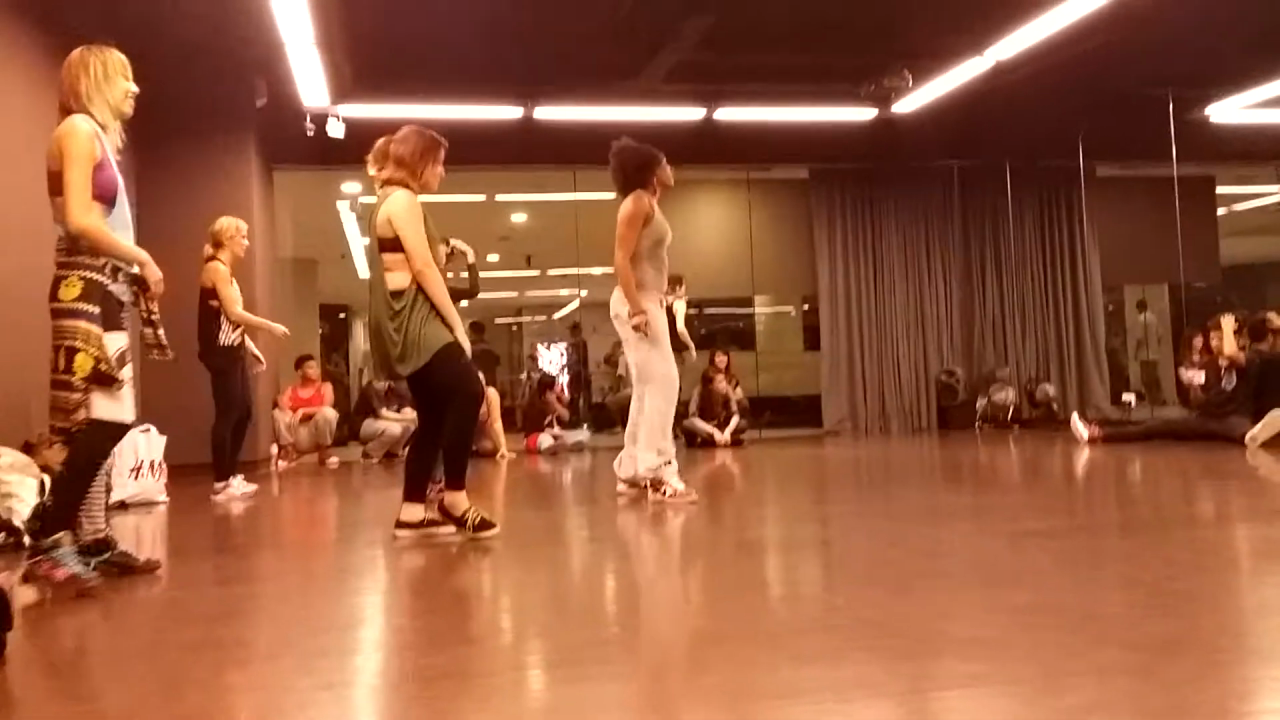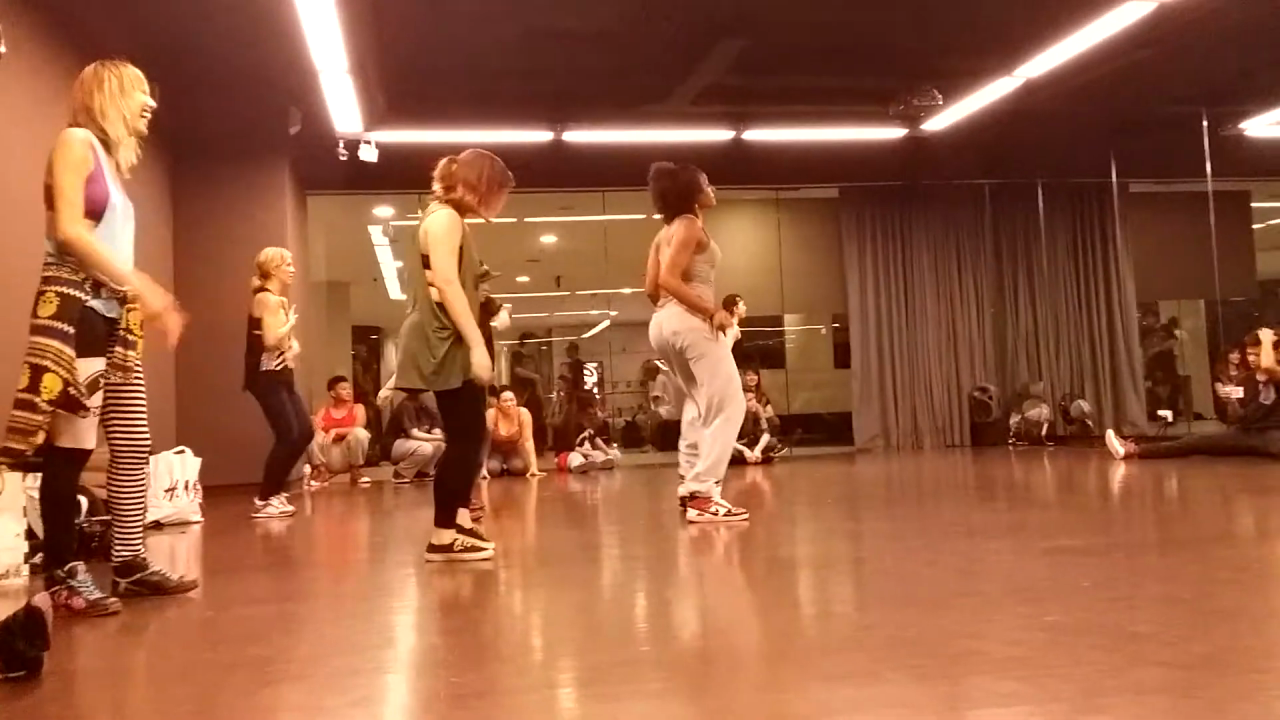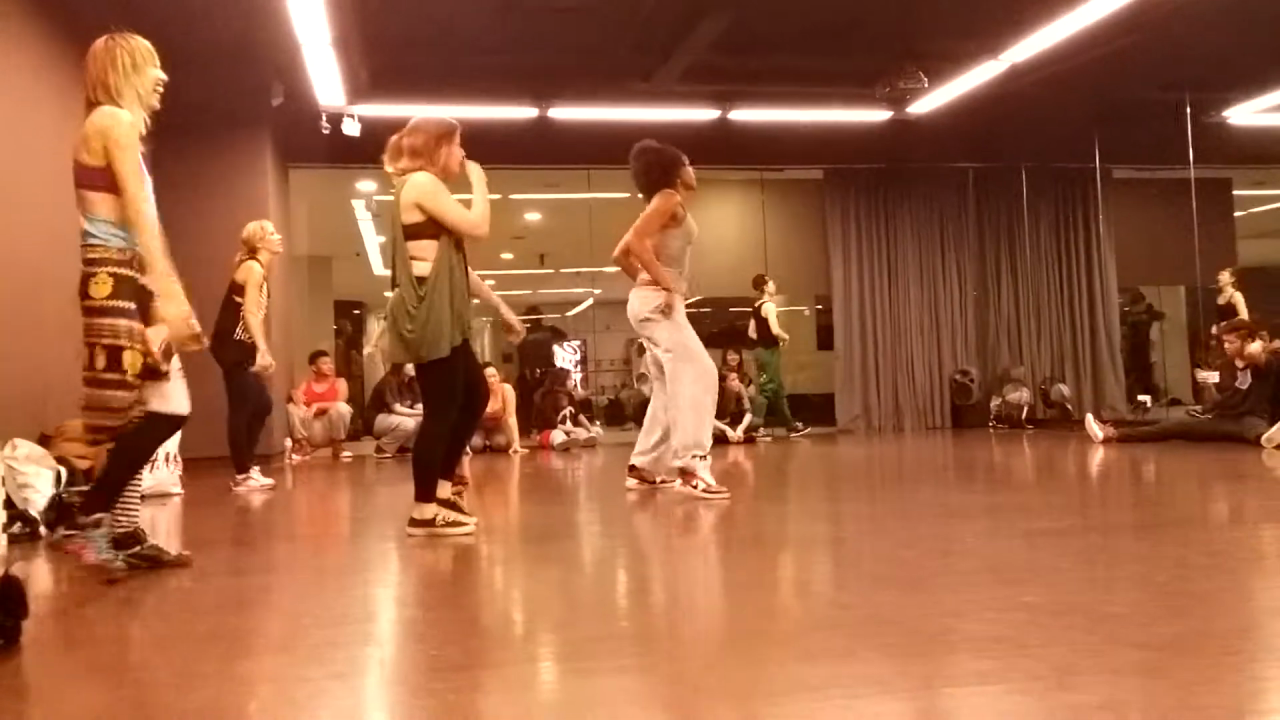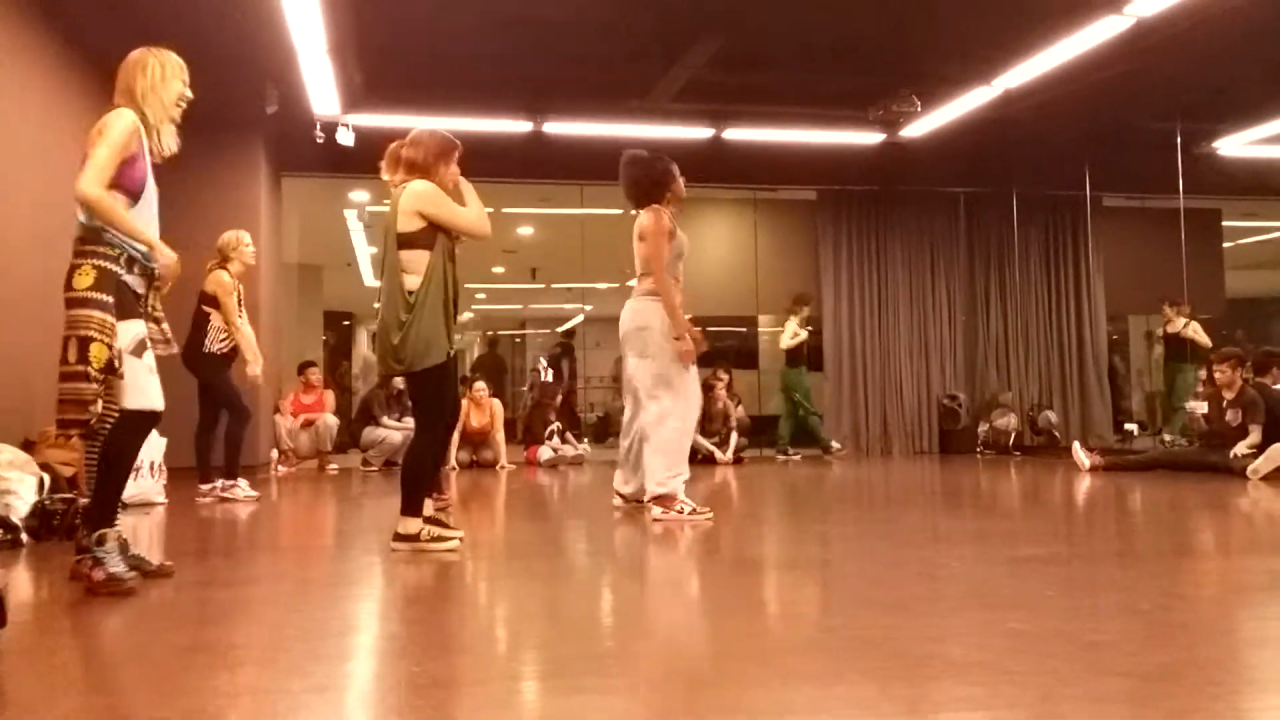
dt=0.7s
person 1, frame 1
left shoulder: (98, 136)
right shoulder: (78, 128)
left elbow: (98, 223)
right elbow: (78, 222)
left wrist: (135, 269)
right wrist: (142, 257)
left hip: (108, 289)
right hip: (86, 287)
left knee: (96, 424)
right knee: (108, 418)
left ankle: (90, 545)
right ankle: (48, 544)
person 1, frame 2
left shoulder: (113, 159)
right shoulder: (77, 140)
right elbow: (69, 231)
left wrist: (149, 299)
right wrist: (138, 286)
left hip: (112, 315)
right hip: (76, 308)
left knee: (133, 441)
right knee: (71, 444)
left ankle: (130, 564)
right ankle: (64, 574)
person 1, frame 3
left shoulder: (115, 127)
right shoulder: (112, 121)
right elbow: (136, 212)
left wrist: (165, 291)
right wrist: (169, 292)
left hip: (132, 284)
right hip: (120, 280)
left knee: (144, 413)
right knee: (167, 408)
left ankle: (124, 534)
right ankle: (91, 516)
person 1, frame 4
left shoulder: (144, 138)
right shoulder: (124, 121)
right elbow: (89, 189)
left wrist: (155, 254)
right wrist: (153, 244)
left hip: (130, 282)
right hip: (104, 278)
left knee: (121, 416)
right knee: (136, 408)
left ankle: (105, 542)
right ankle: (97, 541)
person 2, frame 1
left shoulder: (394, 201)
right shoulder: (402, 199)
right elbow: (423, 269)
right wrist: (457, 324)
left hip: (414, 323)
right hip: (410, 321)
left knee: (435, 414)
right knee: (468, 392)
left ankle: (412, 513)
right ankle: (454, 500)
person 2, frame 2
left shoulder: (440, 217)
right shoulder: (445, 218)
left elbow: (439, 281)
right elbow: (448, 284)
right wrist: (477, 345)
left hip: (443, 339)
right hip: (444, 340)
left knee: (470, 432)
right knee: (464, 435)
left ankle: (459, 520)
right ankle: (443, 538)
person 2, frame 3
left shoulder: (424, 188)
right shoulder: (421, 182)
left elbow: (451, 261)
right elbow: (478, 226)
left wrist: (497, 304)
right wrist: (479, 181)
left hip: (443, 315)
right hip: (428, 314)
left knee: (474, 395)
right knee: (442, 409)
left ankle: (441, 489)
right ankle: (423, 512)
person 2, frame 4
left shoulder: (414, 197)
right shoulder: (421, 191)
left elbow: (452, 234)
right elbow: (480, 227)
left wrist: (458, 187)
right wrist: (466, 188)
left hip: (426, 325)
right hip: (419, 325)
left knee: (442, 418)
right knee: (432, 423)
left ankle: (424, 508)
right ankle: (409, 527)
person 3, frame 1
left shoulder: (649, 205)
right shoulder: (637, 201)
right elbow: (621, 259)
right wrist: (637, 307)
left hip: (649, 301)
right hip: (637, 302)
left knee: (650, 386)
right knee: (660, 380)
left ankle: (633, 472)
right ankle: (659, 470)
person 3, frame 2
left shoulder: (667, 231)
right shoulder: (690, 226)
left elbow: (652, 287)
right elbow: (668, 279)
right wrist: (712, 312)
left hip: (662, 324)
right hip: (690, 321)
left knee: (701, 401)
right knee: (725, 405)
left ankle: (691, 475)
right ankle: (702, 495)
person 3, frame 3
left shoulder: (661, 205)
right shoulder: (669, 198)
left elbow: (620, 254)
right elbow: (636, 240)
right wrist: (665, 285)
left hip: (650, 301)
right hip: (657, 301)
left knee: (669, 388)
right knee: (697, 374)
left ankle: (643, 468)
right ankle: (691, 467)
person 3, frame 4
left shoulder: (646, 219)
right shoulder: (657, 216)
right elbow: (661, 276)
left wrist: (682, 322)
right wrist: (681, 330)
left hip: (637, 314)
right hip: (651, 314)
left knee: (644, 407)
right knee: (676, 401)
left ankle: (629, 487)
right ankle: (666, 494)
person 4, frame 1
left shoulder: (224, 270)
right shoulder: (216, 267)
right elbow: (233, 313)
left wrist: (251, 347)
right wrist: (270, 326)
left hip: (232, 351)
right hip: (220, 352)
left knee: (243, 412)
right knee: (227, 415)
left ankle: (230, 475)
right ankle: (221, 482)
person 4, frame 2
left shoulder: (282, 301)
right shoulder: (265, 298)
left elbow: (291, 340)
right elbow: (272, 339)
left wrist: (293, 349)
right wrist: (290, 322)
left hip: (281, 377)
right hip: (264, 378)
left knee: (305, 433)
right knee: (288, 437)
left ankle: (274, 492)
right ankle: (263, 501)
person 4, frame 3
left shoulder: (258, 271)
right shoulder: (253, 267)
right elbow: (250, 313)
left wrist: (265, 352)
right wrist: (262, 350)
left hip: (243, 348)
right hip: (232, 346)
left knee: (262, 406)
right knee: (241, 409)
left ankle: (246, 465)
right ankle: (242, 474)
person 4, frame 4
left shoulder: (236, 284)
right shoulder: (222, 277)
left elbow: (244, 324)
right elbow: (232, 324)
left wrist: (257, 359)
right wrist: (249, 361)
left hip: (213, 359)
right hip: (205, 356)
left knee: (209, 420)
right knee: (240, 413)
left ankle: (207, 484)
right ankle: (231, 480)
